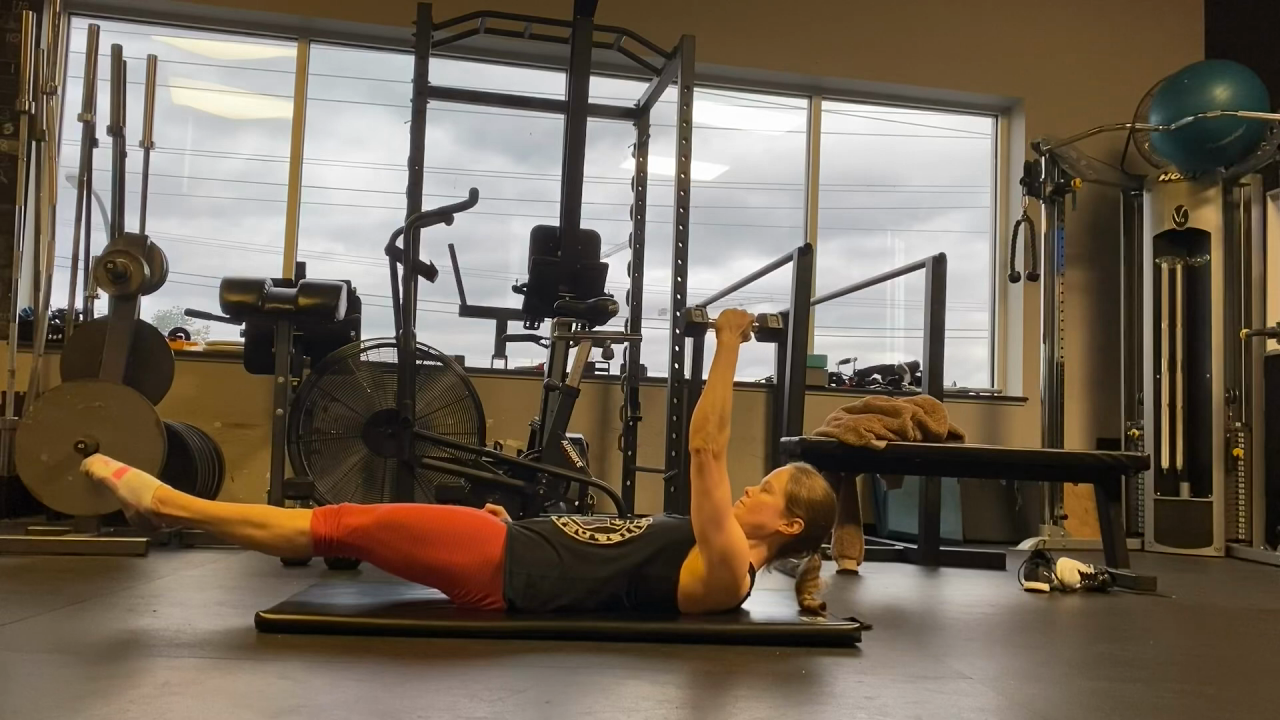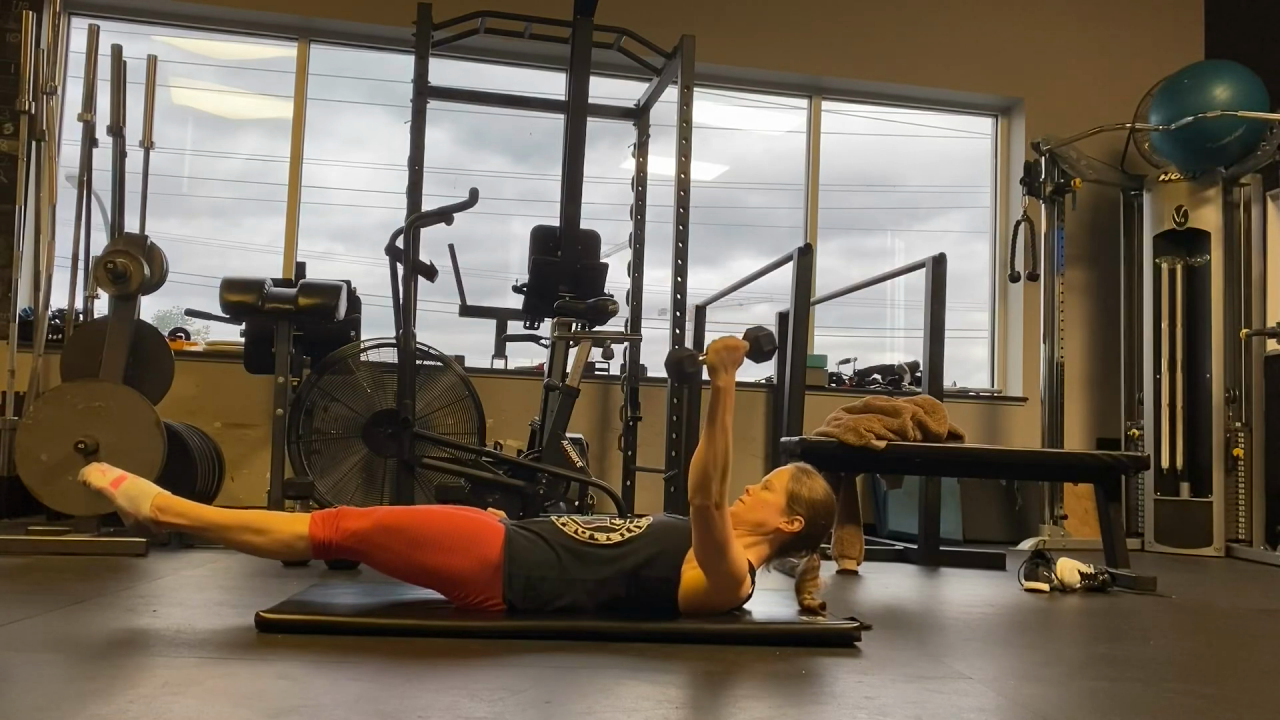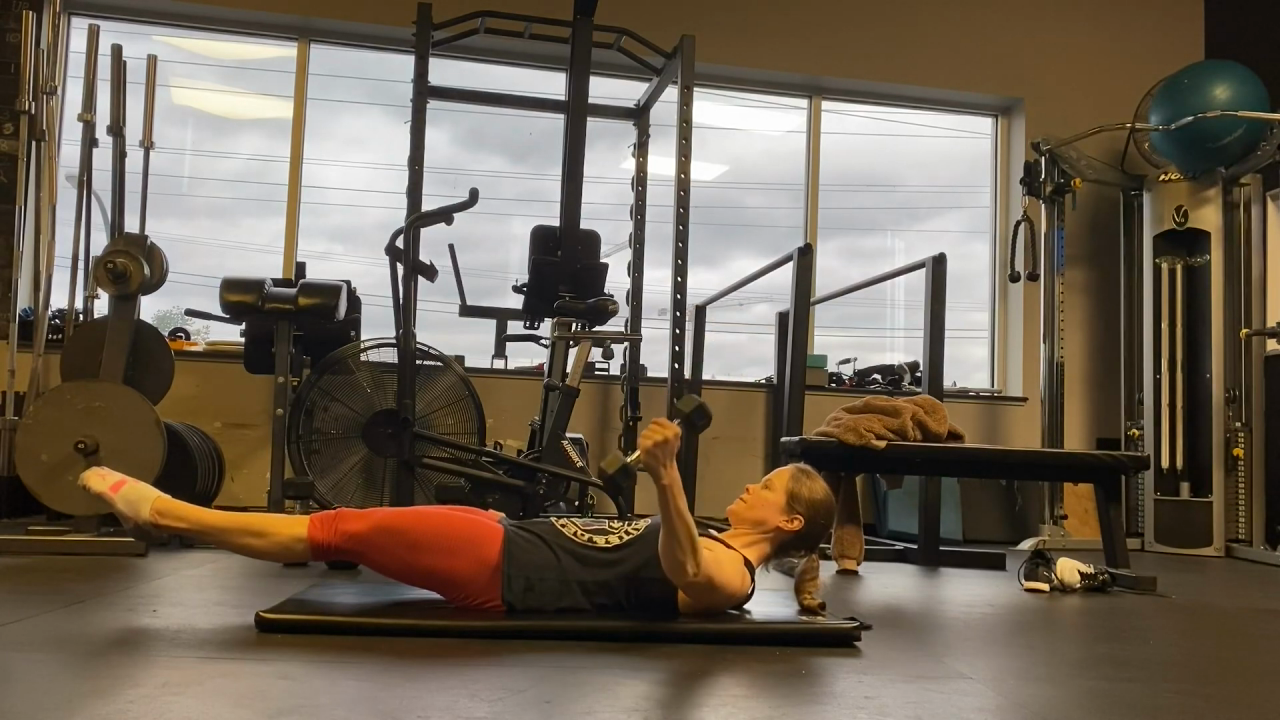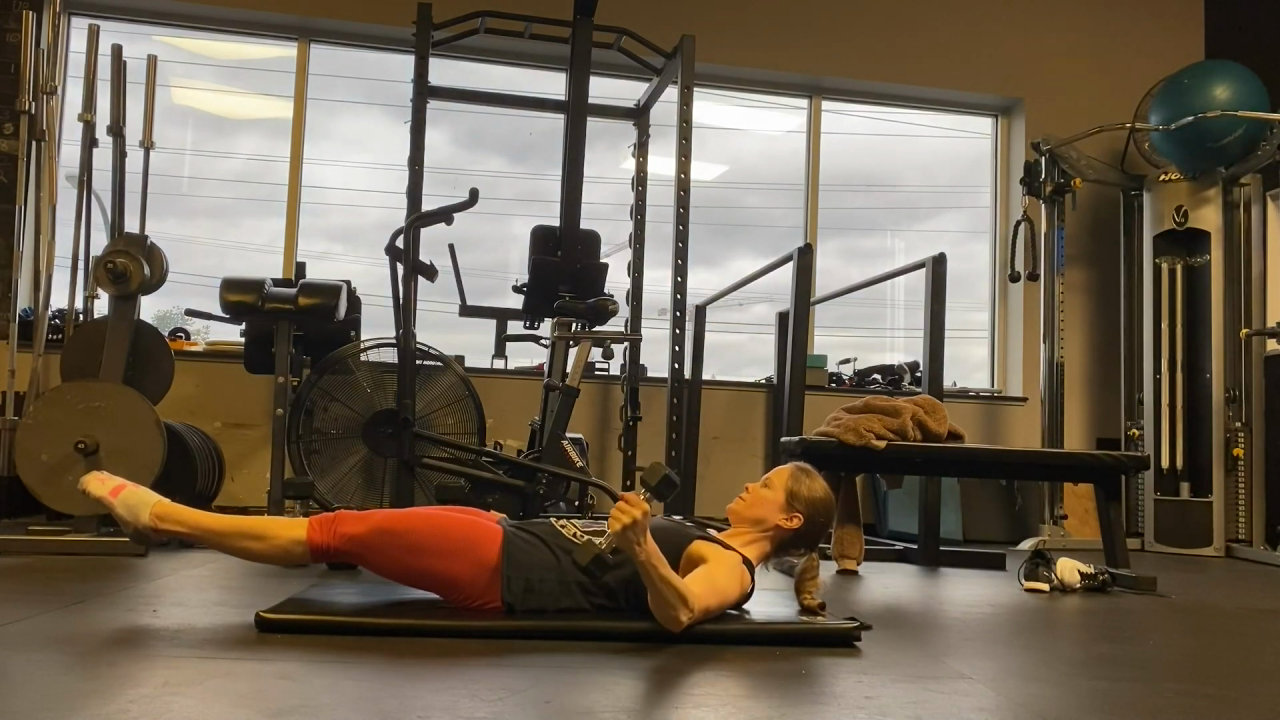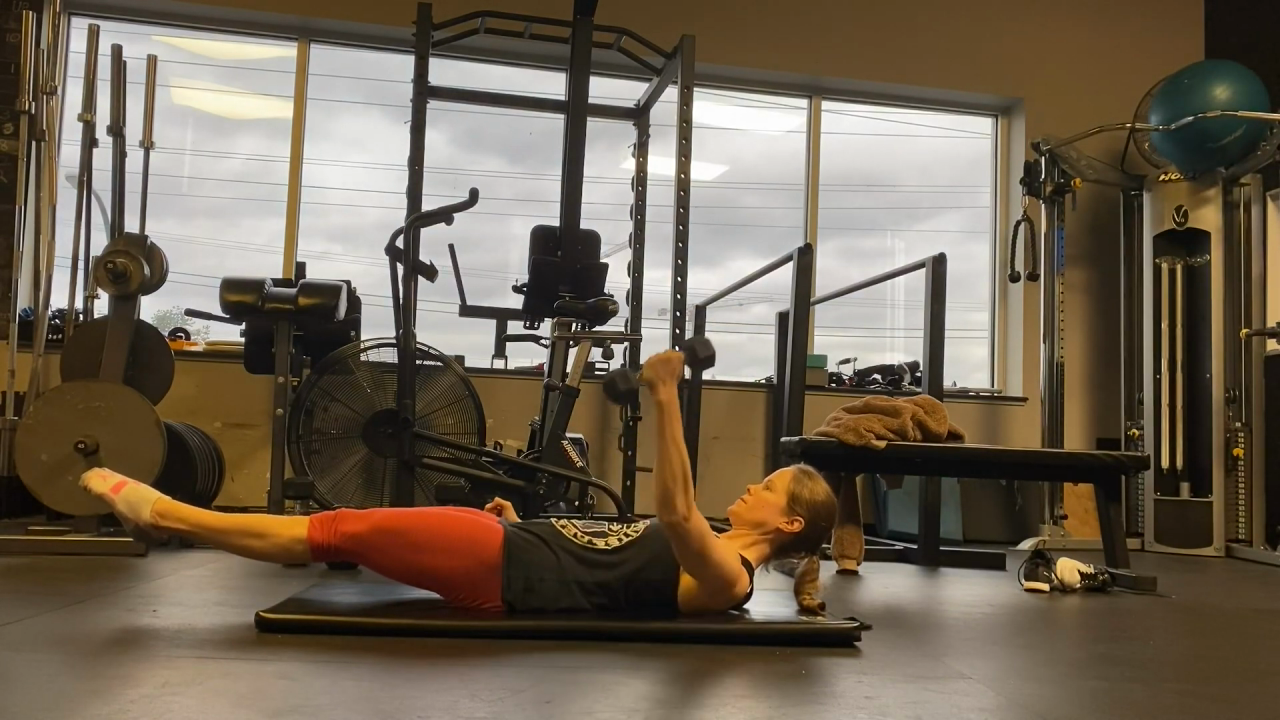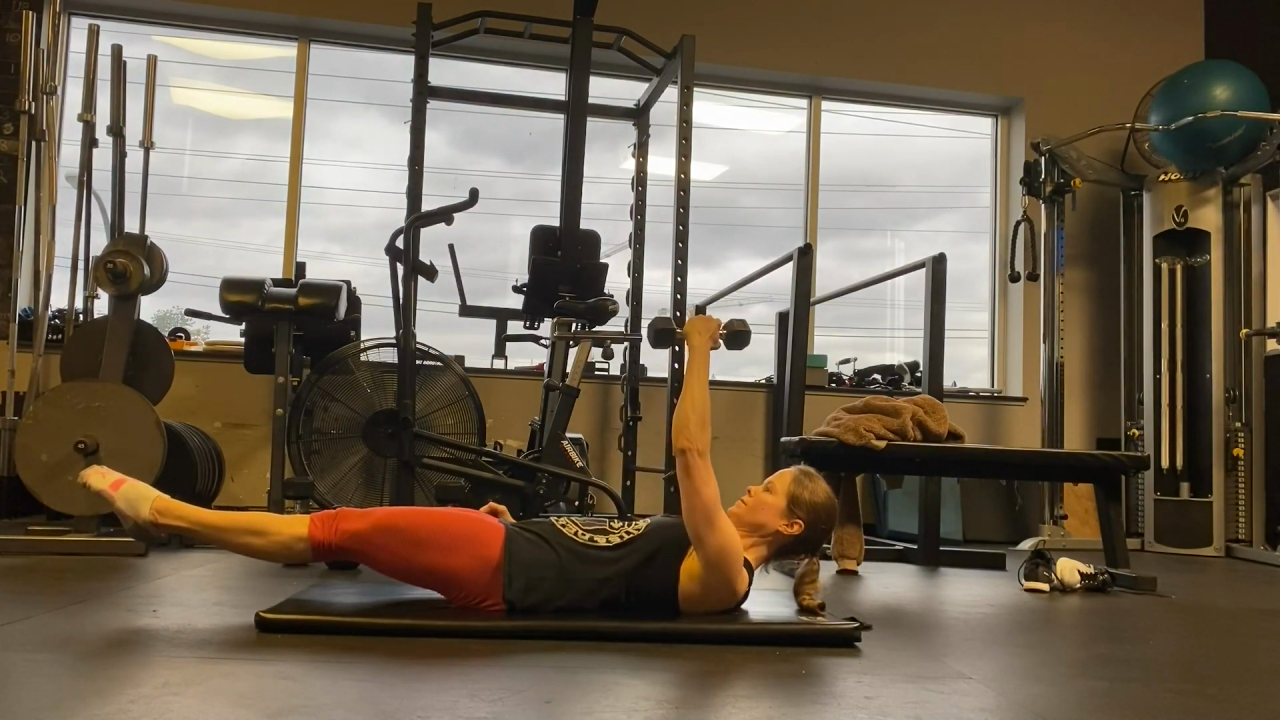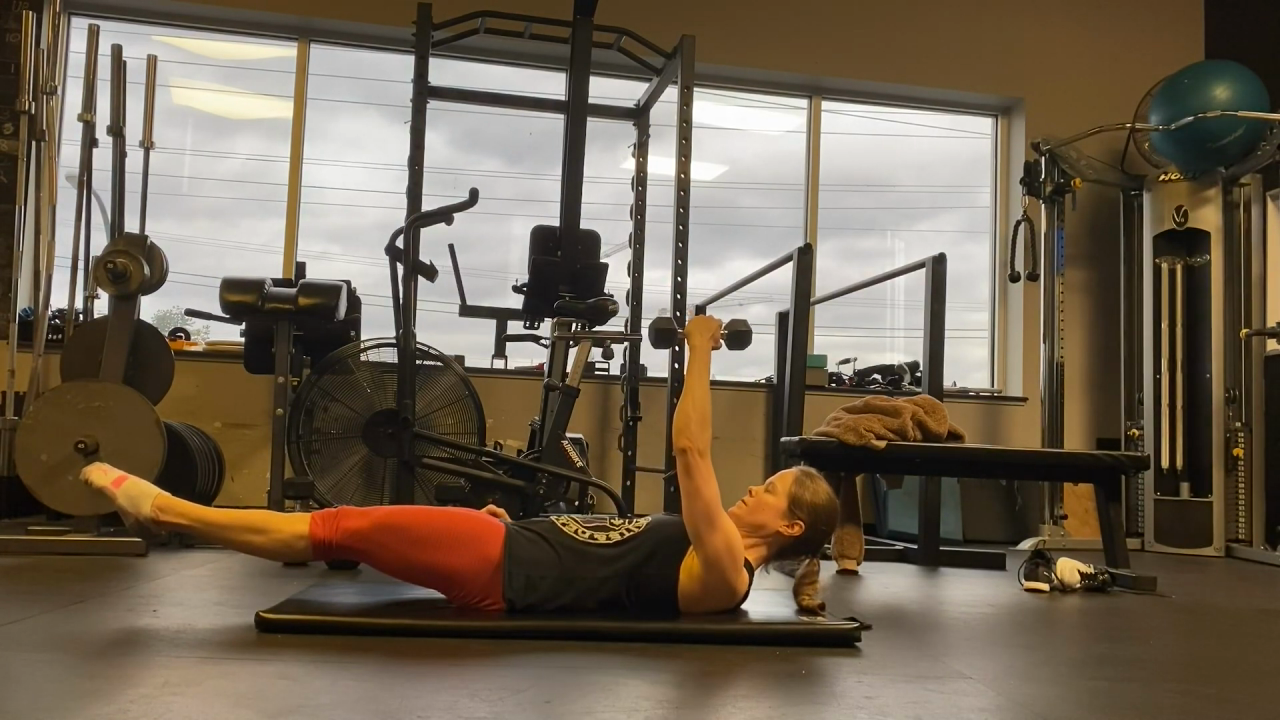
dt=0.7s
person 1, frame 1
left shoulder: (726, 573)
right shoulder: (706, 555)
left elbow: (706, 453)
left wrist: (728, 347)
right wrist: (520, 521)
left hip: (501, 573)
right hip: (516, 545)
left knee: (340, 526)
right knee: (342, 527)
left ankle: (167, 502)
right ankle: (167, 503)
person 1, frame 2
left shoulder: (727, 577)
right shoulder: (705, 551)
left elbow: (707, 499)
left wrist: (722, 389)
left hip: (503, 571)
right hip: (513, 544)
left knee: (340, 528)
right knee: (344, 526)
left ankle: (164, 509)
right ankle: (165, 508)
person 1, frame 3
left shoulder: (730, 576)
right shoulder: (721, 546)
left elbow: (683, 568)
left wrist: (665, 476)
left hip: (503, 571)
right hip: (513, 539)
left knee: (341, 529)
right knee: (344, 529)
left ankle: (165, 511)
right ankle: (163, 510)
person 1, frame 4
left shoulder: (733, 572)
right shoulder: (711, 544)
left elbow: (677, 612)
left wrist: (640, 544)
right wrist: (544, 525)
left hip: (503, 571)
right hip: (509, 543)
left knee: (339, 532)
right knee: (340, 533)
left ankle: (162, 514)
right ankle: (163, 515)
person 1, frame 5
left shoulder: (725, 575)
right shoulder: (716, 553)
left elbow: (675, 512)
left wrist: (666, 402)
right wrist: (520, 521)
left hip: (505, 575)
right hip: (514, 546)
left knee: (339, 532)
right knee: (342, 532)
left ankle: (166, 513)
right ankle: (165, 512)
person 1, frame 6
left shoulder: (724, 572)
right shoulder: (705, 553)
left elbow: (691, 453)
left wrist: (699, 352)
right wrist: (518, 523)
left hip: (503, 572)
right hip: (513, 550)
left knee: (339, 531)
right knee: (341, 530)
left ankle: (165, 510)
right ankle: (165, 512)
person 1, frame 7
left shoulder: (723, 573)
right shoulder: (707, 556)
left elbow: (690, 453)
left wrist: (700, 352)
right wrist: (519, 521)
left hip: (503, 571)
right hip: (517, 549)
left knee: (340, 529)
right knee: (342, 529)
left ankle: (168, 508)
right ankle: (169, 511)
